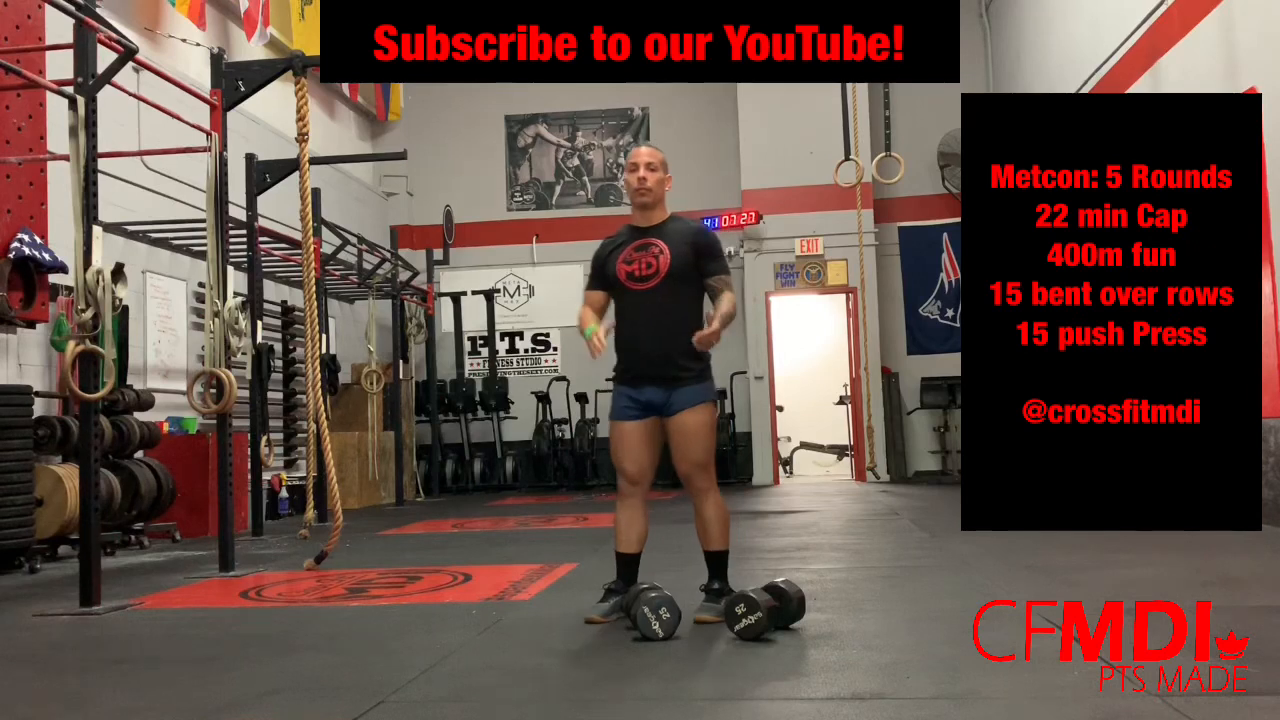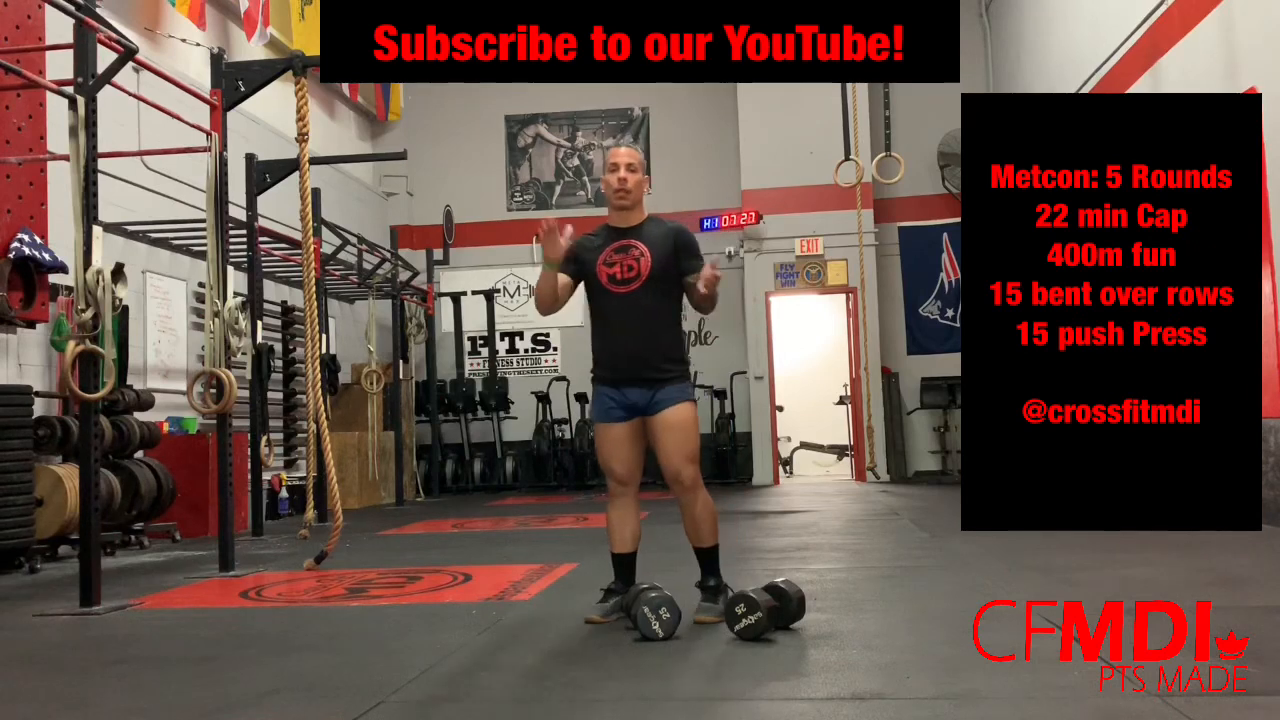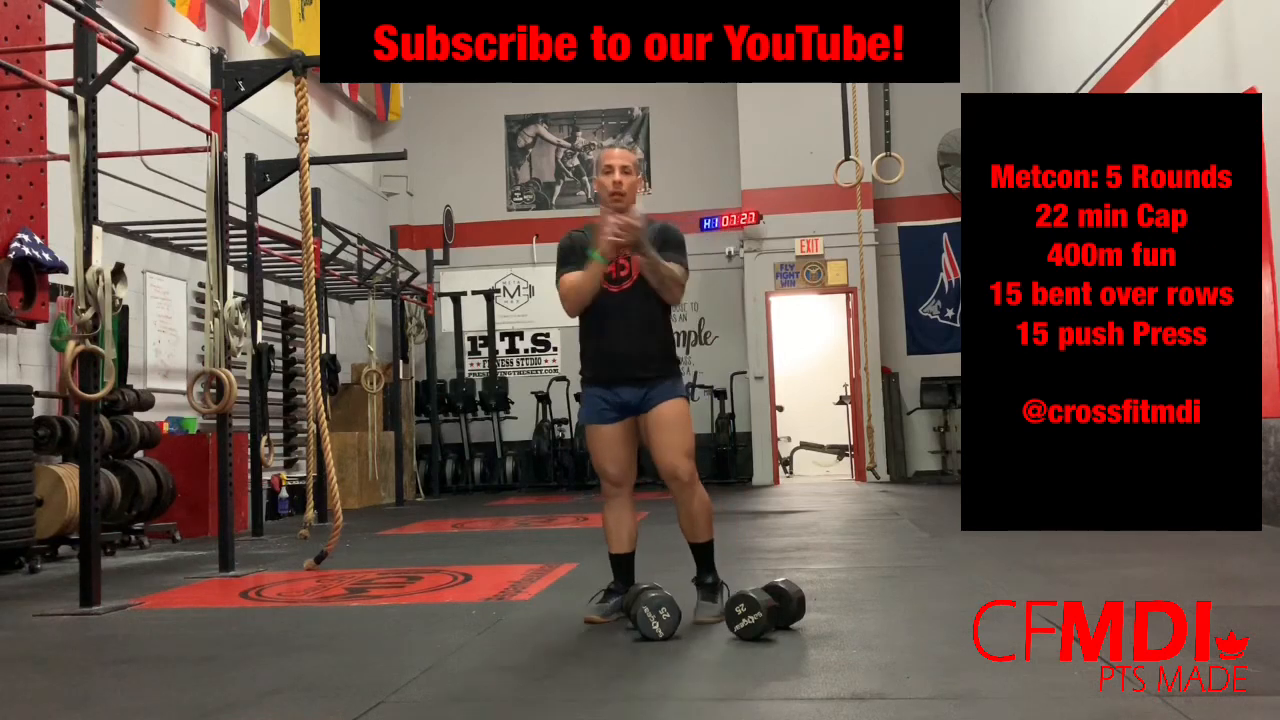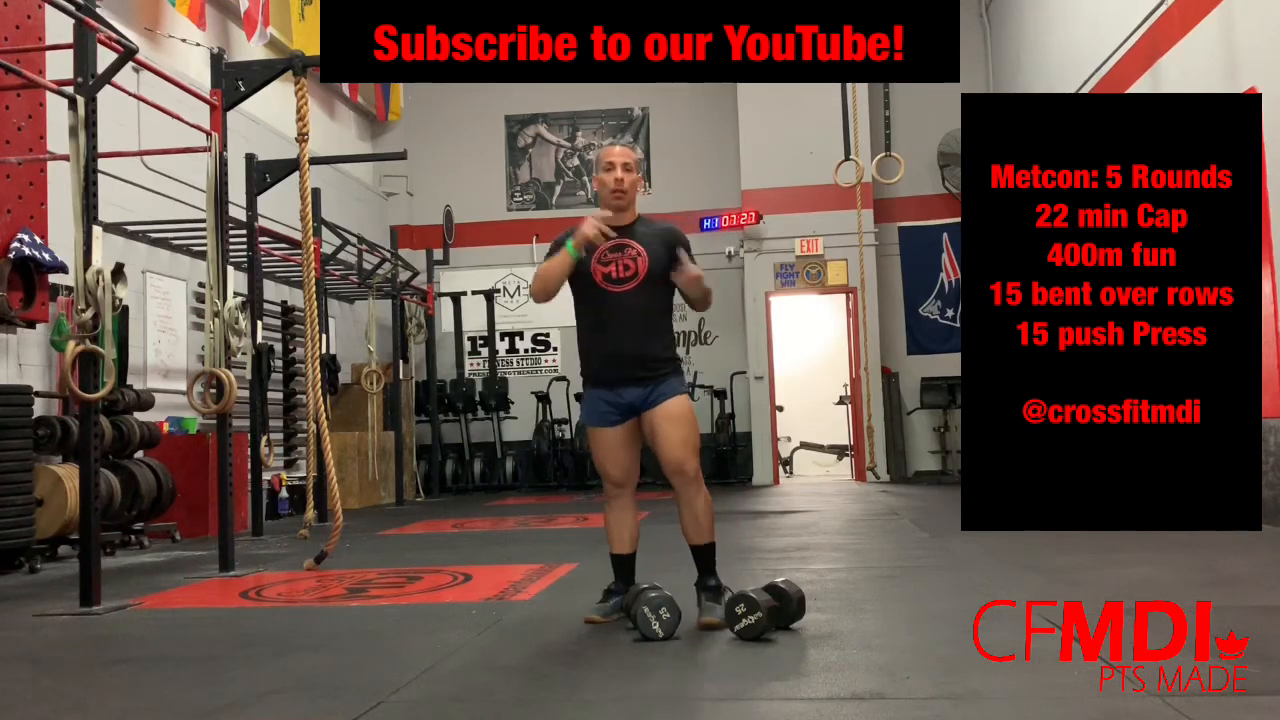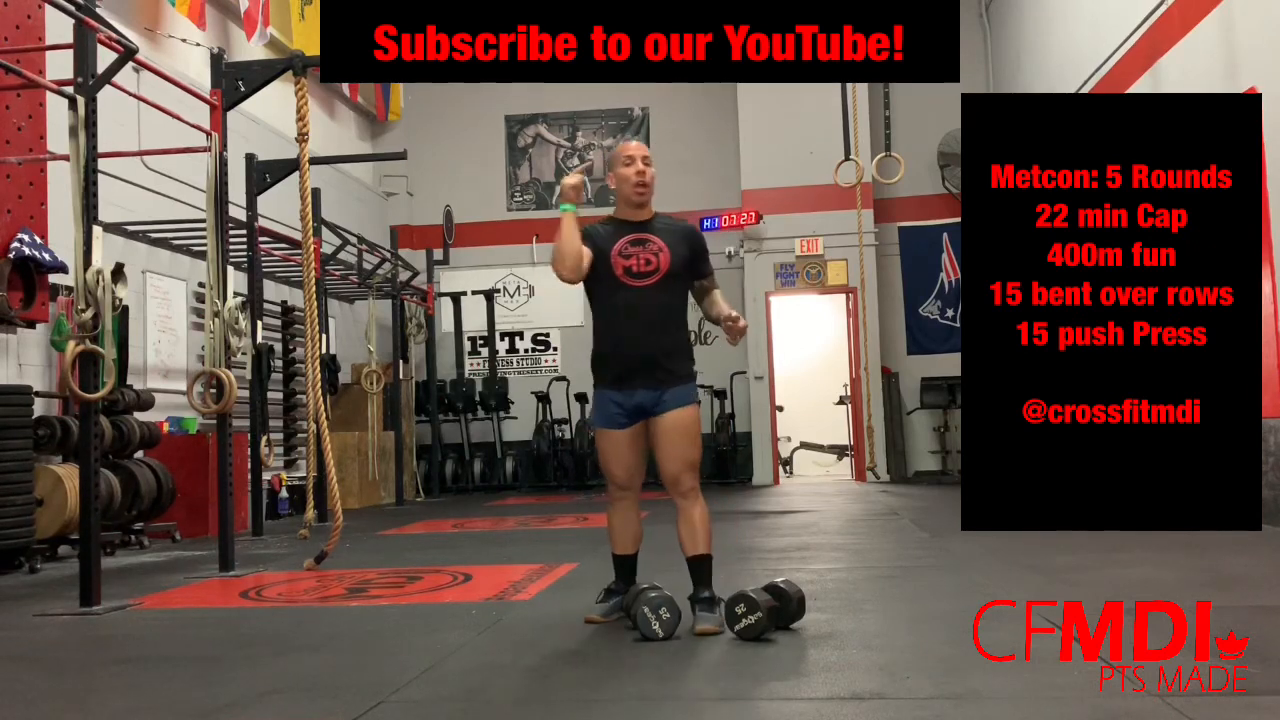
dt=0.2s
person 1, frame 1
left shoulder: (695, 236)
right shoulder: (610, 249)
left elbow: (725, 294)
right elbow: (592, 307)
left wrist: (717, 324)
right wrist: (593, 332)
left hip: (687, 382)
right hip: (631, 385)
left knee: (700, 481)
right knee: (629, 484)
left ankle: (718, 586)
right ankle: (623, 586)
person 1, frame 2
left shoulder: (673, 236)
right shoulder: (584, 247)
left elbow: (702, 302)
right elbow: (546, 305)
left wrist: (707, 289)
right wrist: (552, 262)
left hip: (667, 382)
right hip: (611, 387)
left knee: (686, 480)
right knee: (620, 485)
left ankle: (712, 583)
right ankle: (622, 587)
person 1, frame 3
left shoulder: (663, 235)
right shoulder: (577, 243)
left elbow: (673, 291)
right elbow: (572, 303)
left wrist: (639, 246)
right wrist: (602, 253)
left hip: (659, 380)
right hip: (602, 387)
left knee: (682, 477)
right knee: (615, 486)
left ankle: (708, 580)
right ankle: (622, 586)
person 1, frame 4
left shoulder: (666, 236)
right shoulder: (573, 242)
left elbow: (696, 300)
right elbow: (539, 291)
left wrist: (699, 287)
right wrist: (579, 243)
left hip: (661, 379)
right hip: (604, 387)
left knee: (686, 474)
right knee: (617, 487)
left ankle: (709, 583)
right ankle: (623, 587)
person 1, frame 5
left shoulder: (684, 234)
right shoulder: (594, 236)
left elbow: (707, 291)
right elbow: (568, 271)
left wrist: (727, 315)
right wrist: (570, 207)
left hip: (673, 382)
right hip: (614, 387)
left knee: (684, 485)
right knee: (622, 489)
left ankle: (703, 595)
right ankle: (622, 587)
